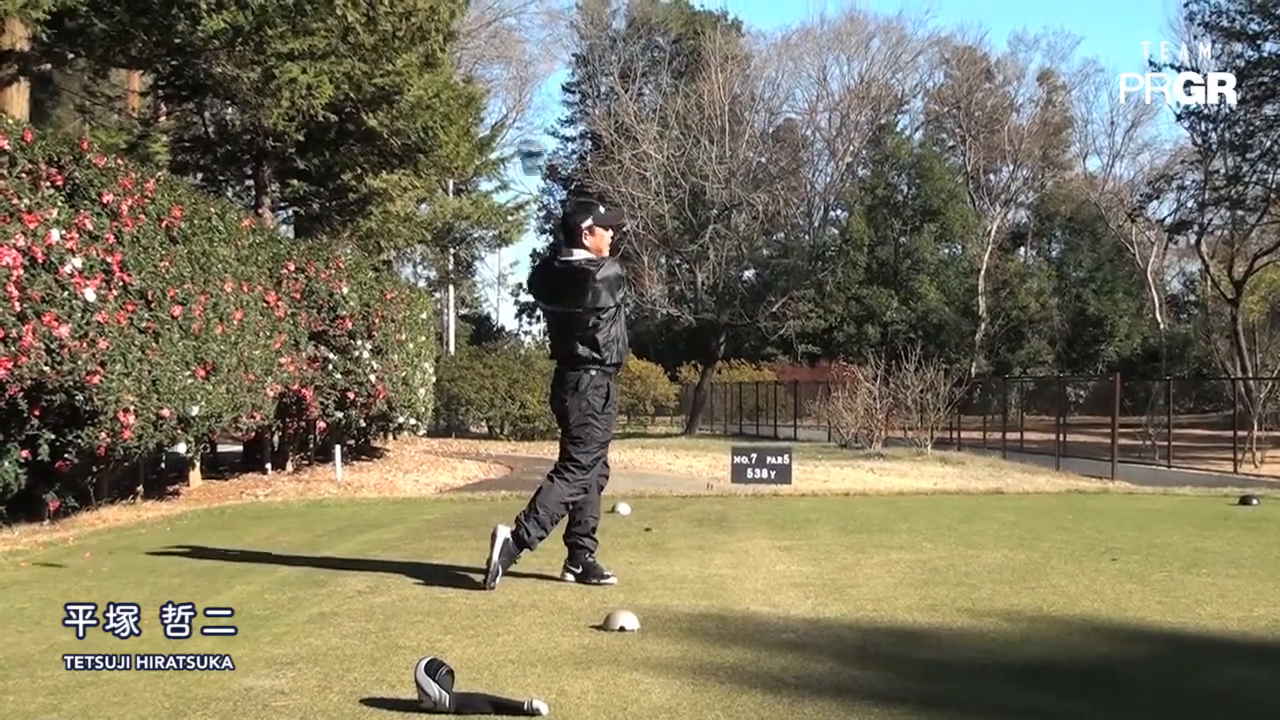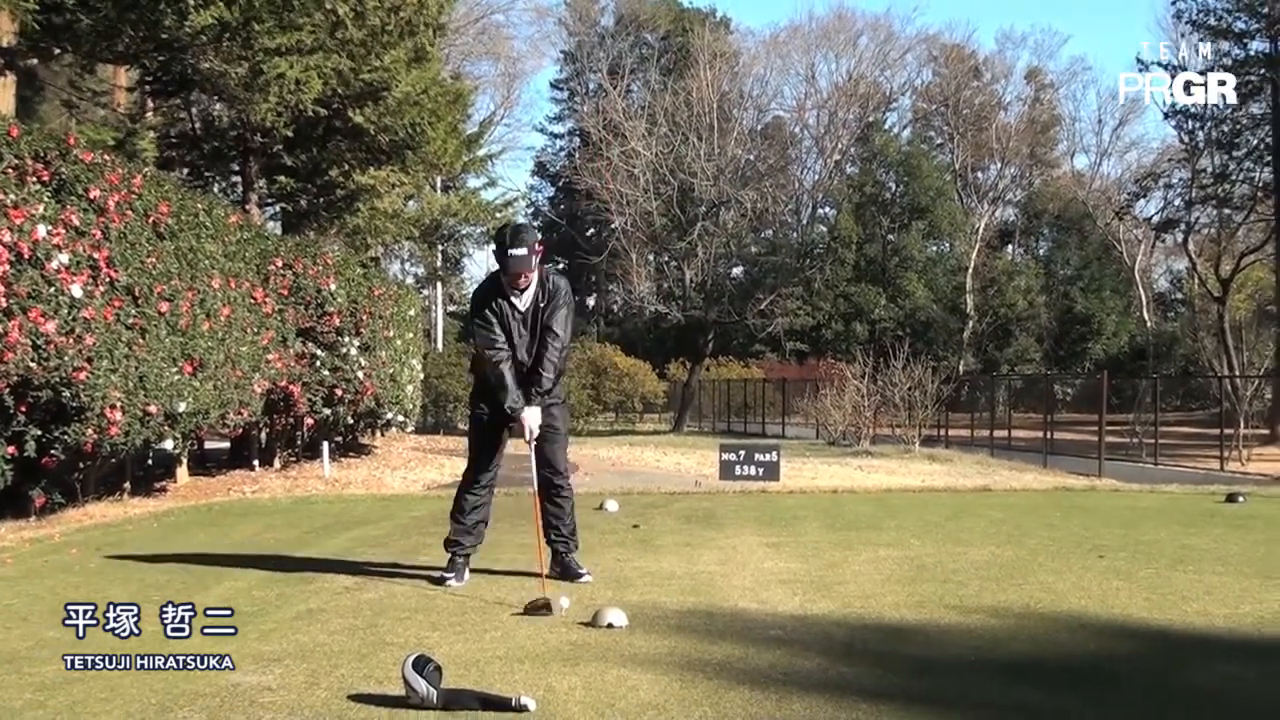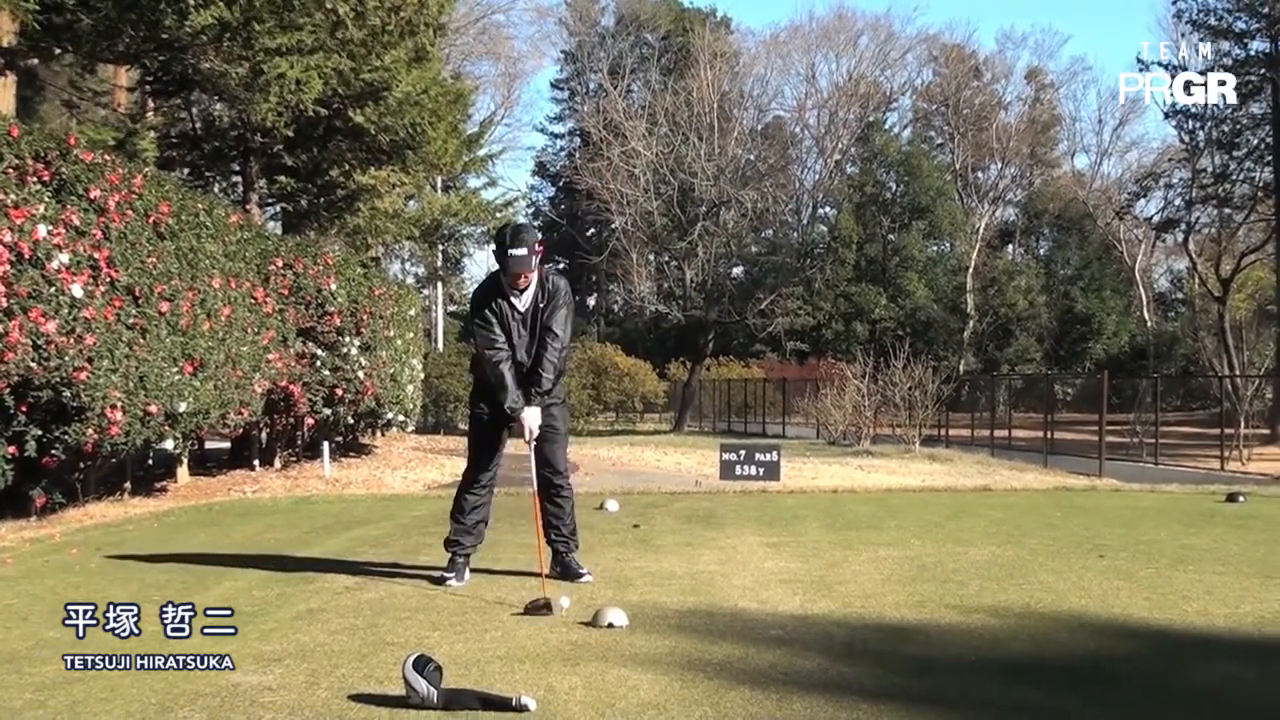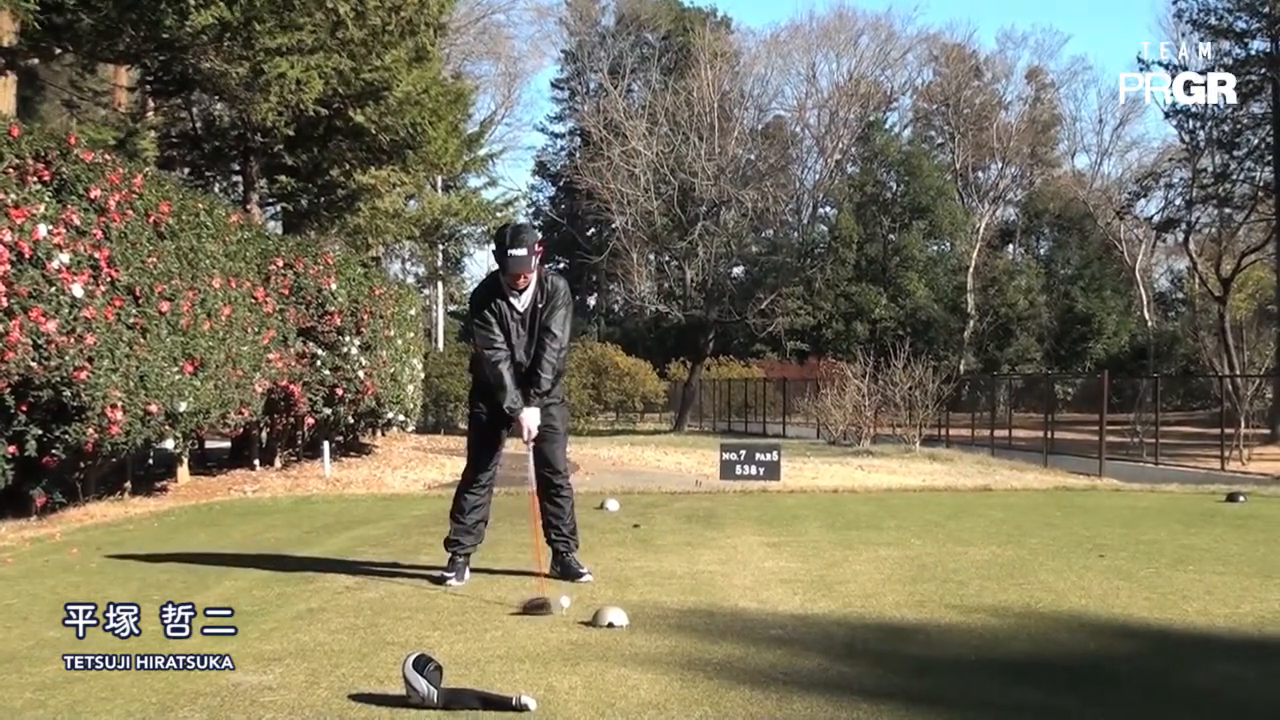
dt=0.5s
person 1, frame 1
left shoulder: (547, 273)
right shoulder: (606, 274)
left wrist: (563, 241)
right wrist: (576, 230)
left hip: (571, 378)
right hip: (592, 383)
left knee: (592, 470)
right knee: (576, 470)
left ankle: (580, 558)
right ankle: (516, 540)
person 1, frame 2
left shoulder: (556, 288)
right shoulder: (486, 296)
left elbow: (553, 349)
right elbow: (495, 357)
left wrist: (534, 402)
right wrist: (518, 408)
left hip: (545, 390)
right hip: (496, 391)
left knee: (555, 472)
right knee: (480, 472)
left ankle: (563, 555)
right ankle: (459, 554)
person 1, frame 3
left shoulder: (556, 289)
right shoulder: (486, 296)
left elbow: (553, 349)
right elbow: (495, 357)
left wrist: (534, 403)
right wrist: (518, 408)
left hip: (545, 392)
right hip: (496, 392)
left knee: (555, 472)
right knee: (480, 472)
left ankle: (564, 554)
right ankle: (459, 554)
person 1, frame 4
left shoulder: (555, 289)
right shoulder: (484, 296)
left elbow: (551, 349)
right elbow: (494, 357)
left wrist: (533, 403)
right wrist: (516, 409)
left hip: (544, 391)
right hip: (494, 392)
left knee: (554, 472)
right knee: (478, 472)
left ankle: (564, 554)
right ankle: (459, 554)
